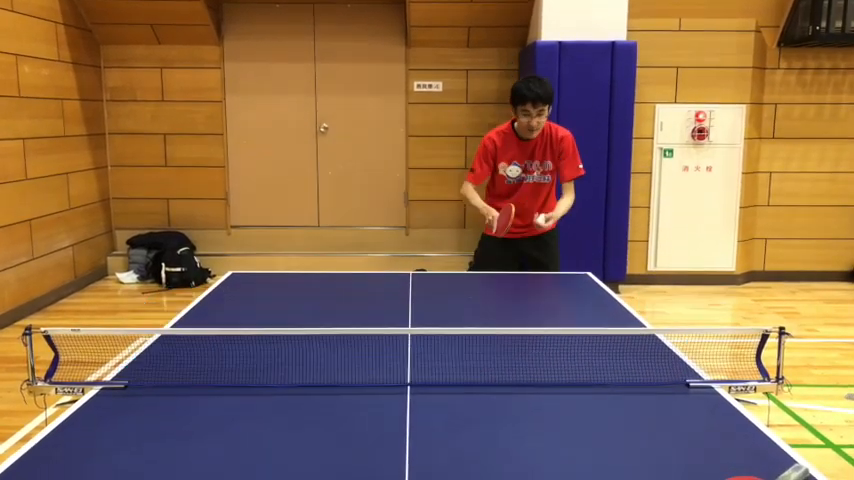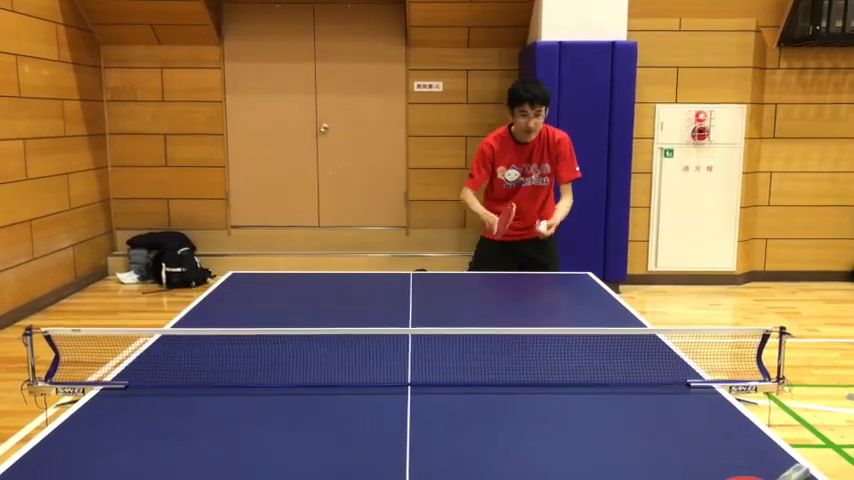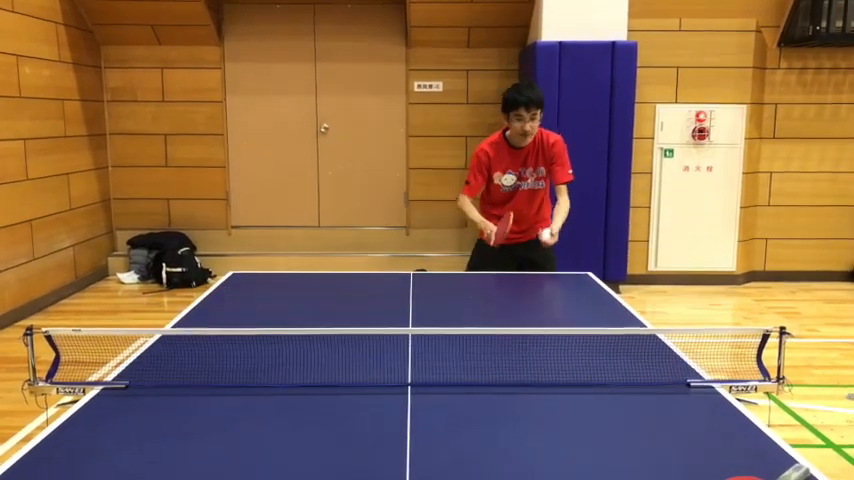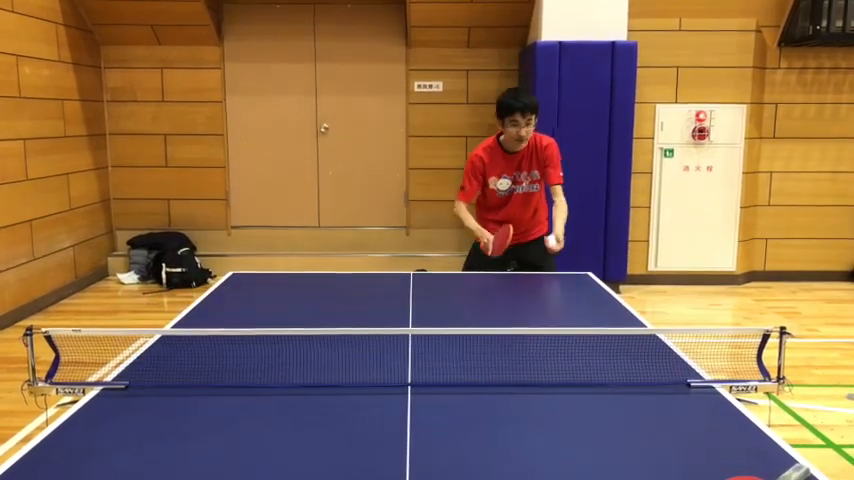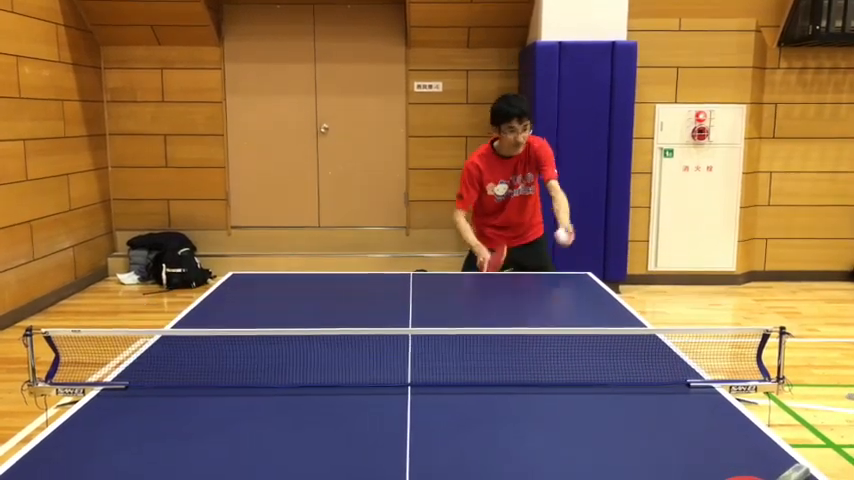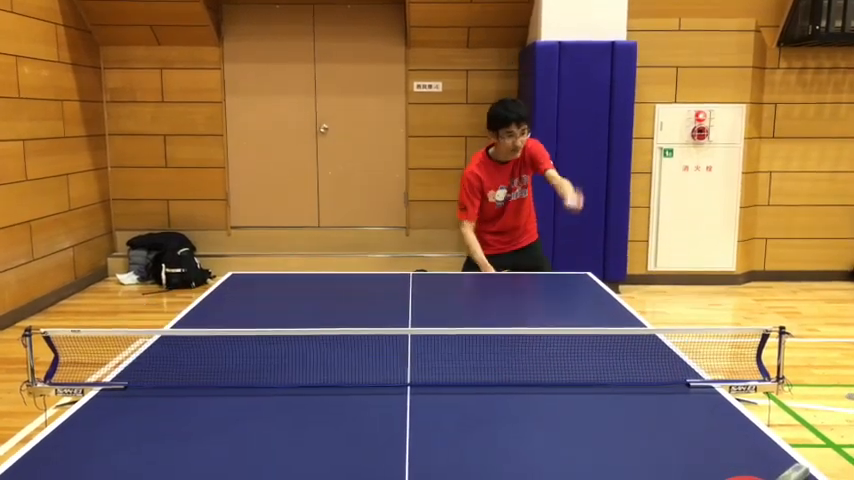
dt=0.1s
person 1, frame 1
left shoulder: (562, 139)
right shoulder: (494, 140)
left elbow: (568, 193)
right elbow: (467, 187)
left wrist: (554, 215)
right wrist: (486, 210)
left hip: (541, 233)
person 1, frame 2
left shoulder: (559, 142)
right shoulder: (492, 145)
left elbow: (566, 194)
right elbow: (467, 192)
left wrist: (554, 221)
right wrist: (487, 217)
left hip: (540, 235)
right hip: (499, 235)
person 1, frame 3
left shoulder: (553, 144)
right shoulder: (487, 151)
left elbow: (563, 196)
right elbow: (464, 199)
left wrist: (555, 227)
right wrist: (483, 224)
left hip: (537, 237)
right hip: (496, 237)
person 1, frame 4
left shoulder: (545, 146)
right shoulder: (481, 157)
left elbow: (558, 195)
right elbow: (461, 205)
left wrist: (558, 231)
right wrist: (481, 233)
left hip: (533, 238)
right hip: (492, 238)
person 1, frame 5
left shoulder: (538, 148)
right shoulder: (477, 164)
left elbow: (555, 190)
right elbow: (459, 215)
left wrist: (564, 224)
right wrist: (478, 248)
left hip: (531, 240)
right hip: (490, 244)
person 1, frame 6
left shoulder: (531, 150)
right shoulder: (475, 173)
left elbow: (556, 179)
right elbow: (466, 227)
left wrist: (569, 195)
right wrist: (485, 267)
left hip: (526, 243)
right hip: (488, 249)
